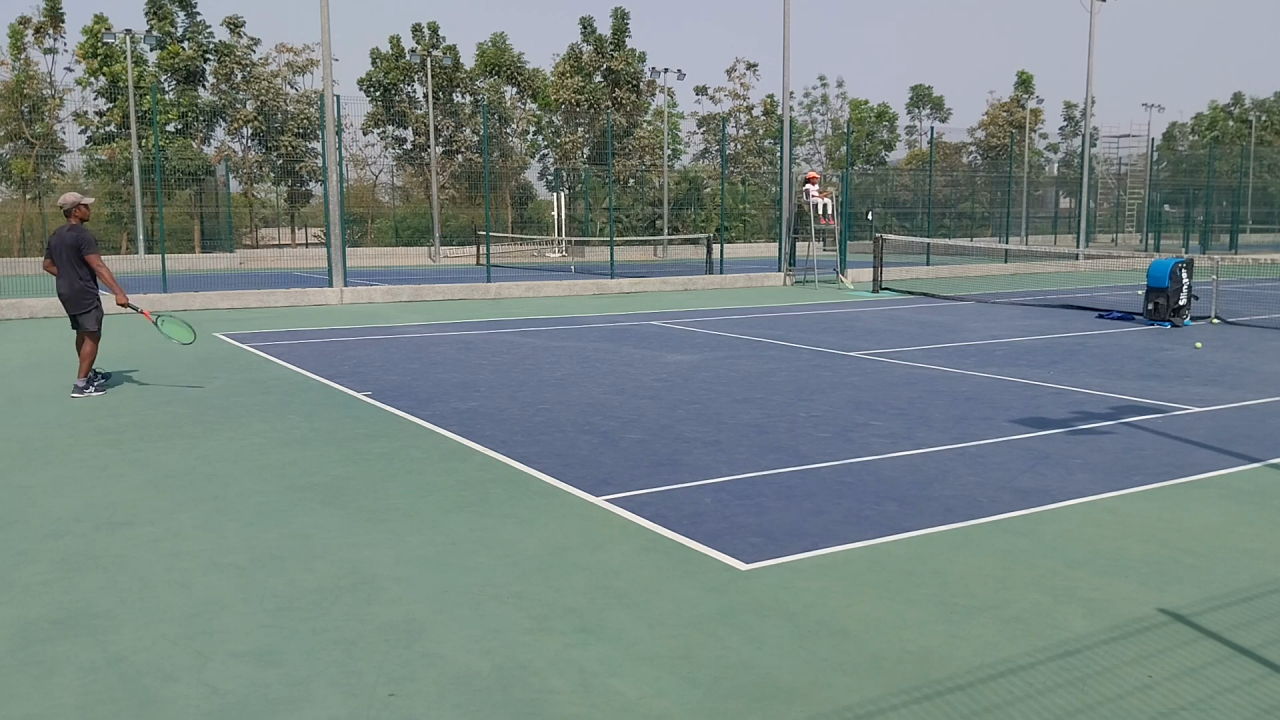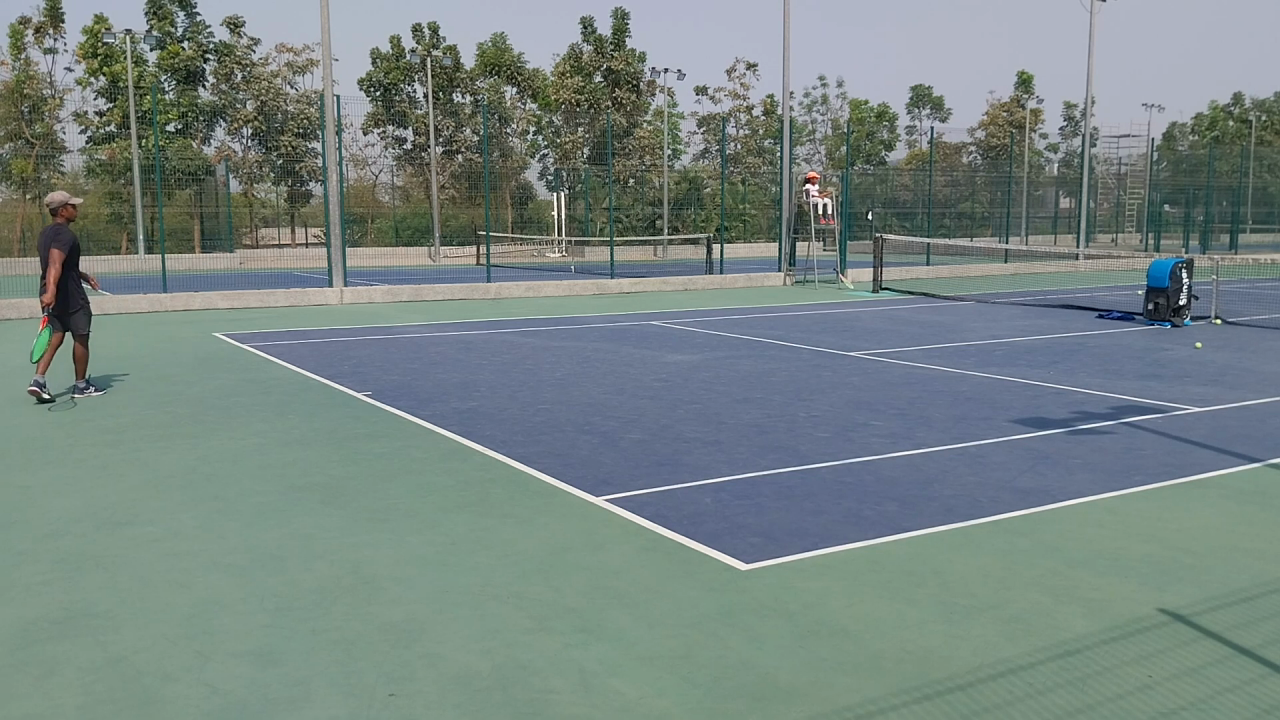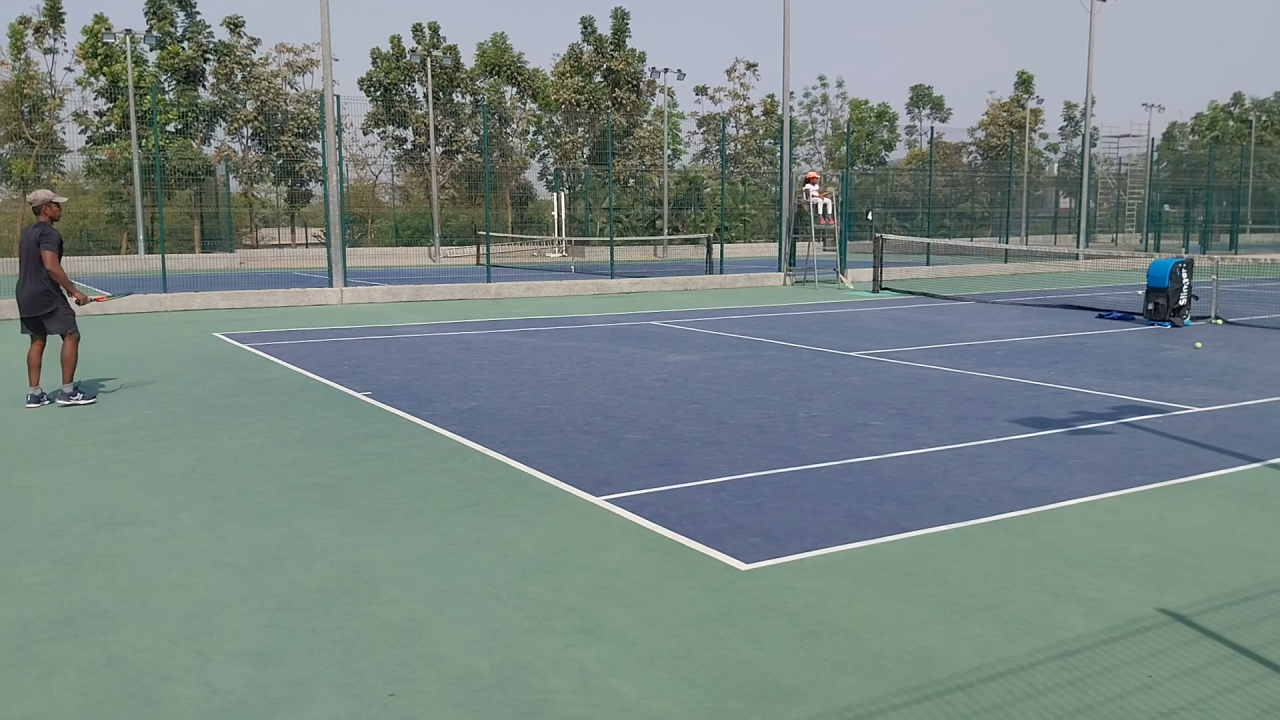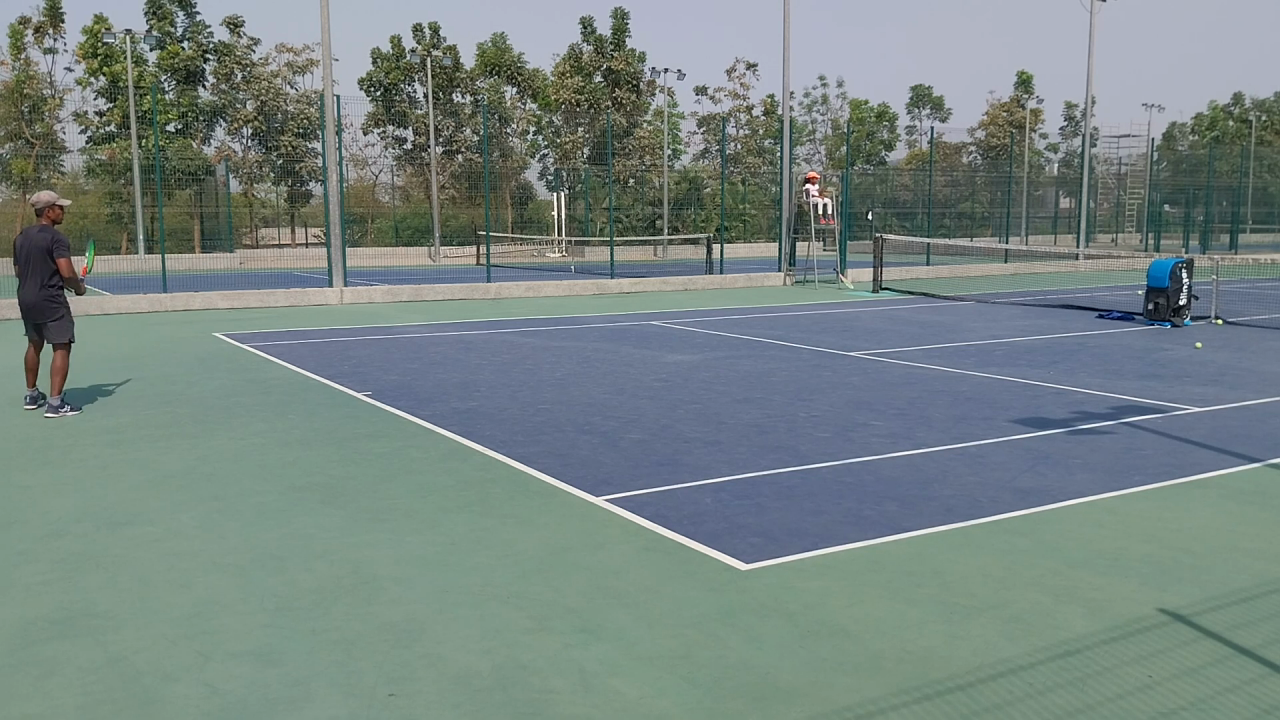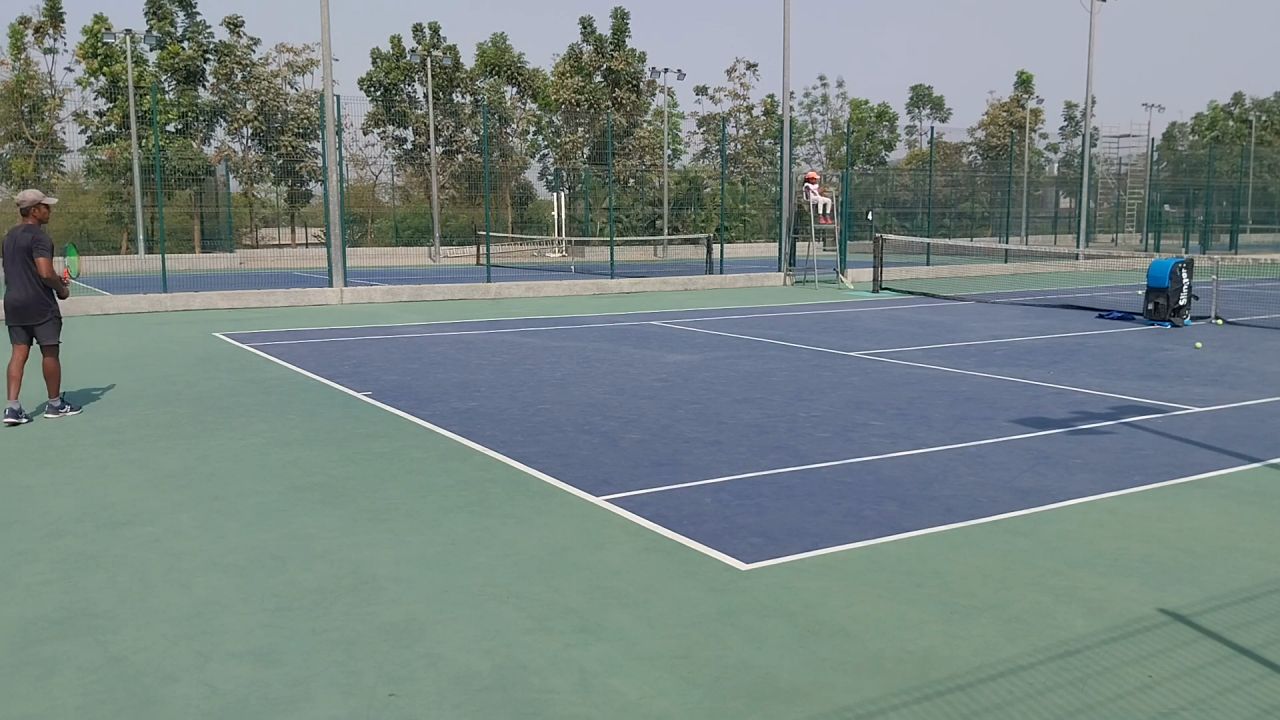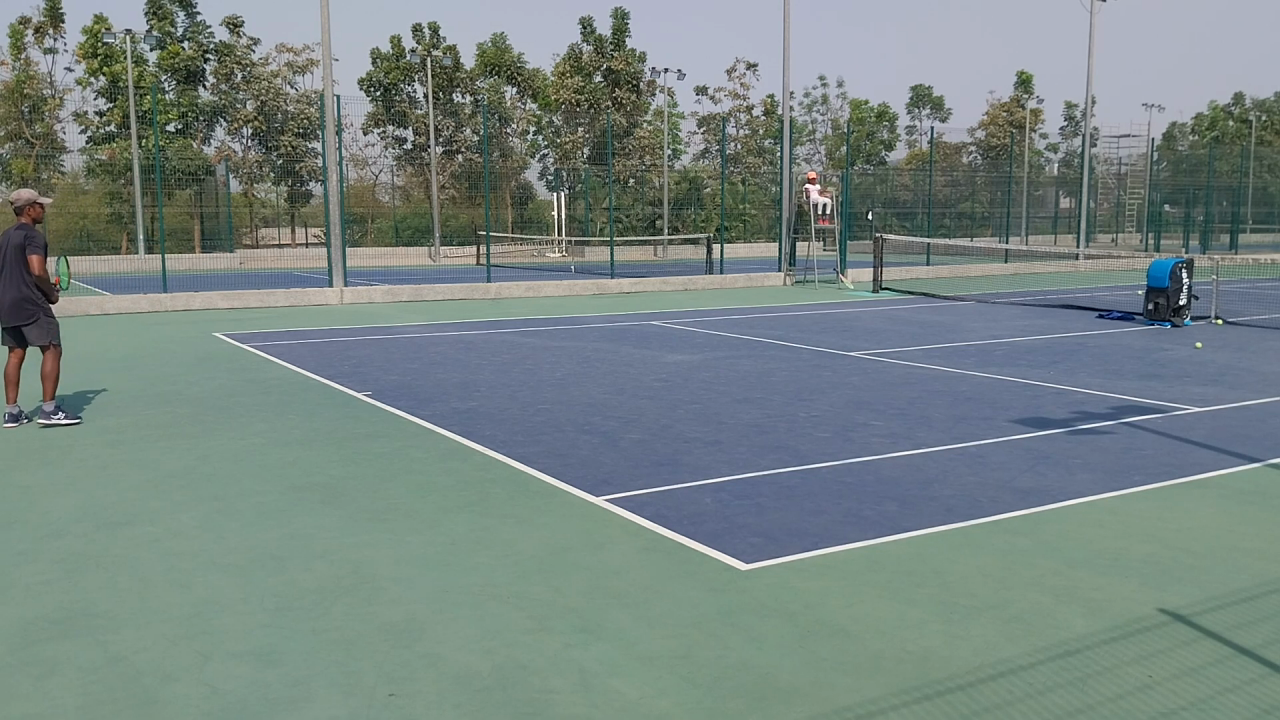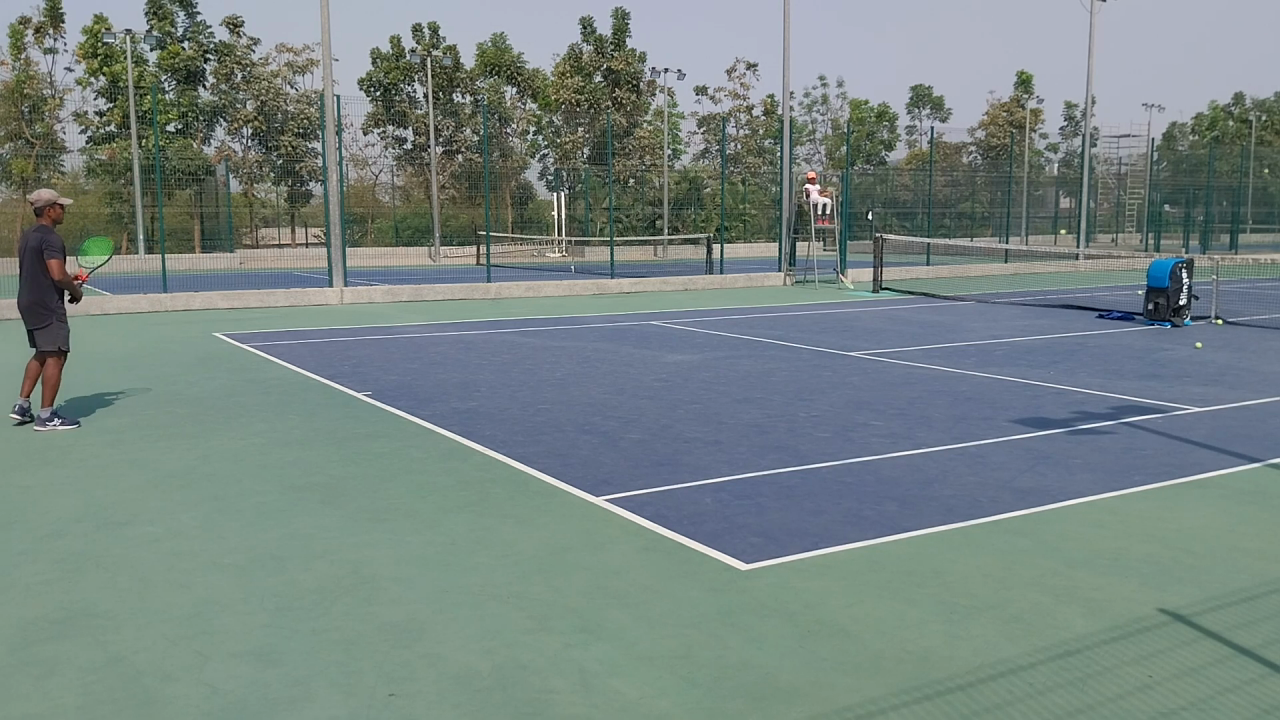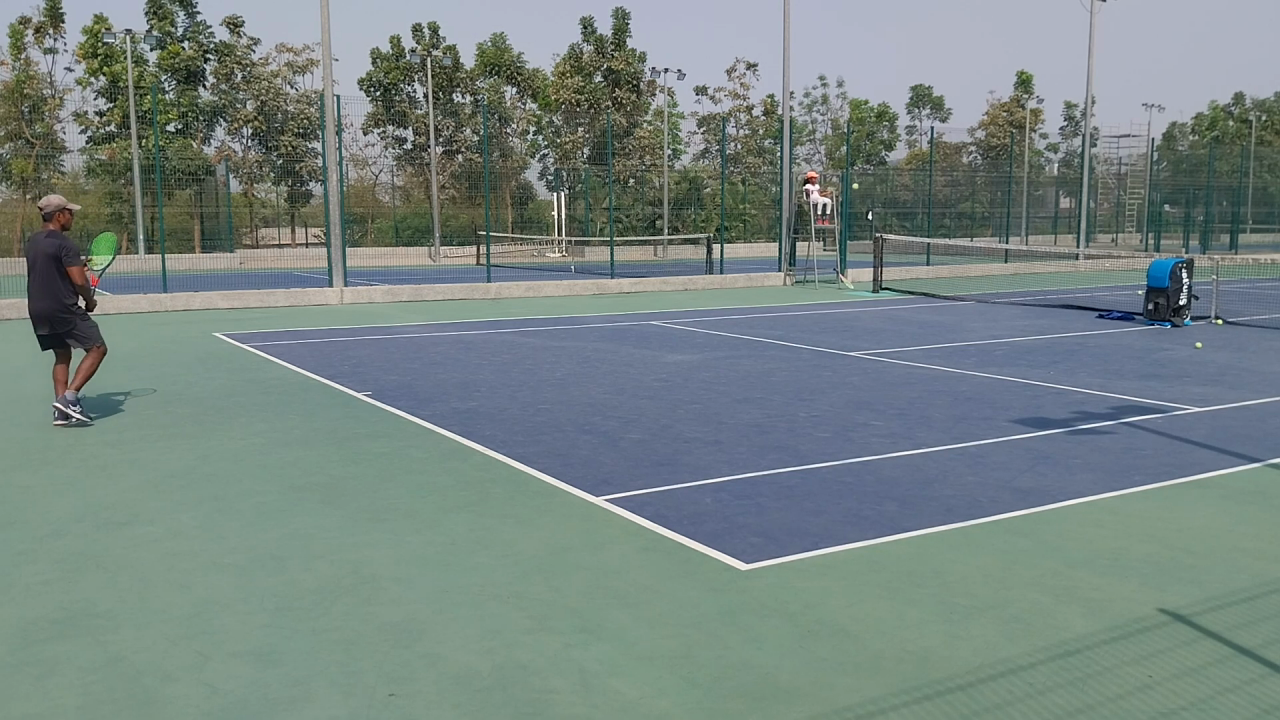
dt=0.4s
person 1, frame 1
left shoulder: (55, 236)
right shoulder: (83, 236)
left elbow: (48, 265)
right elbow: (99, 267)
right wrist: (119, 292)
left hip: (65, 292)
right hip: (83, 293)
left knee: (82, 333)
right knee: (91, 336)
left ankle: (89, 374)
right ankle: (81, 385)
person 1, frame 2
left shoulder: (46, 232)
right shoulder: (64, 234)
right elbow: (54, 263)
left wrist: (82, 276)
right wrist: (51, 290)
left hip: (51, 295)
right hip: (69, 295)
left knee: (55, 337)
right knee: (81, 339)
left ankle: (38, 379)
right ankle: (81, 385)
person 1, frame 3
left shoulder: (27, 233)
right shoulder: (48, 233)
right elbow: (51, 265)
left wrist: (62, 282)
right wrist: (74, 290)
left hip: (25, 296)
right hip: (46, 296)
left knee: (37, 342)
right knee: (71, 337)
left ankle: (34, 393)
right ankle: (69, 389)
person 1, frame 4
left shoulder: (21, 237)
right shoulder: (55, 238)
left elbow: (18, 271)
right elbow: (68, 273)
right wrist: (79, 286)
left hip: (27, 301)
right hip: (51, 302)
left knee: (34, 345)
right knee: (61, 349)
left ankle: (31, 394)
right ankle: (56, 403)
person 1, frame 5
left shoulder: (10, 237)
right shoulder: (39, 237)
right elbow: (45, 273)
left wrist: (54, 281)
right wrist: (61, 288)
left hip: (14, 302)
right hip: (40, 304)
left knee: (19, 353)
right knee: (50, 352)
left ankle: (12, 407)
right ankle: (55, 404)
person 1, frame 6
right shoulder: (32, 235)
right elbow: (38, 271)
right wrist: (51, 291)
right hip: (32, 304)
right knee: (52, 351)
right ankle: (49, 409)
person 1, frame 7
left shoulder: (28, 236)
right shoulder: (50, 238)
right elbow: (58, 276)
left wrist: (68, 279)
right wrist: (75, 290)
left hip: (29, 303)
right hip: (47, 306)
left knee: (41, 355)
right knee: (56, 356)
left ankle: (22, 405)
right ankle: (46, 416)
person 1, frame 8
left shoulder: (31, 242)
right shoulder: (65, 244)
right elbow: (80, 282)
left wrist: (73, 266)
right wrist: (90, 301)
left hip: (38, 310)
right hip: (63, 309)
left knee: (62, 358)
right knee: (97, 349)
left ankle: (62, 409)
right ankle: (68, 397)
